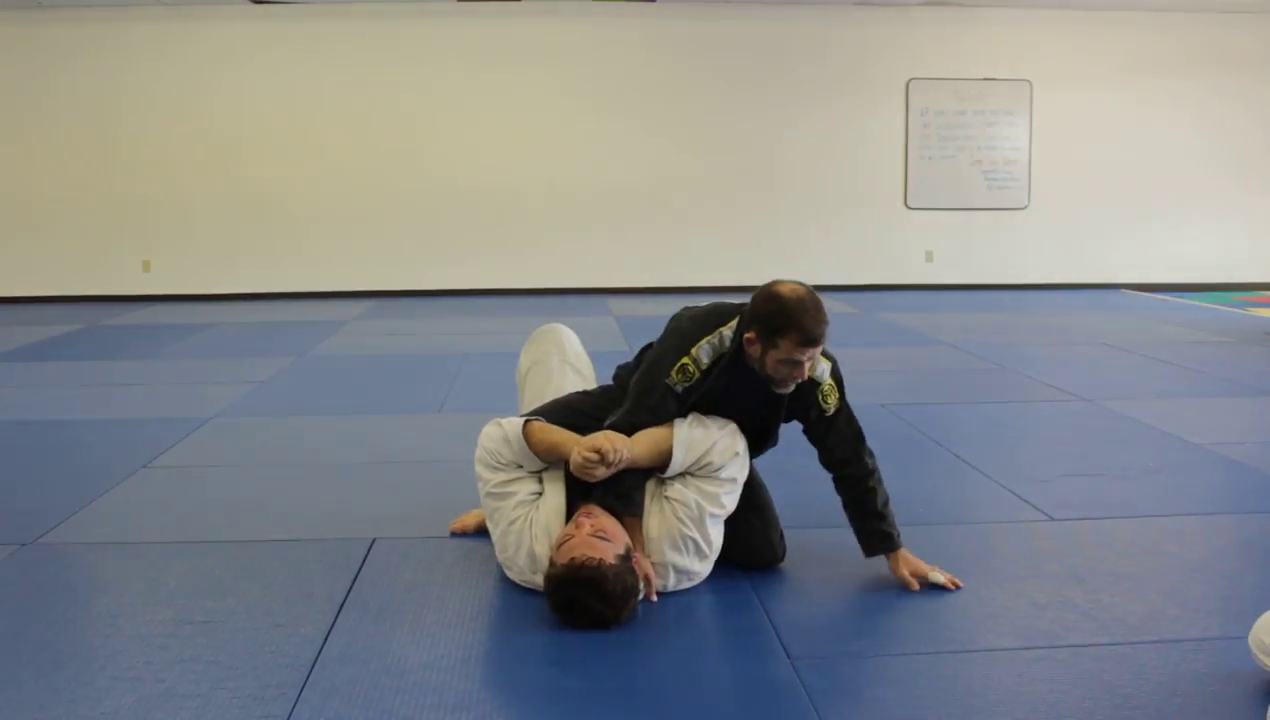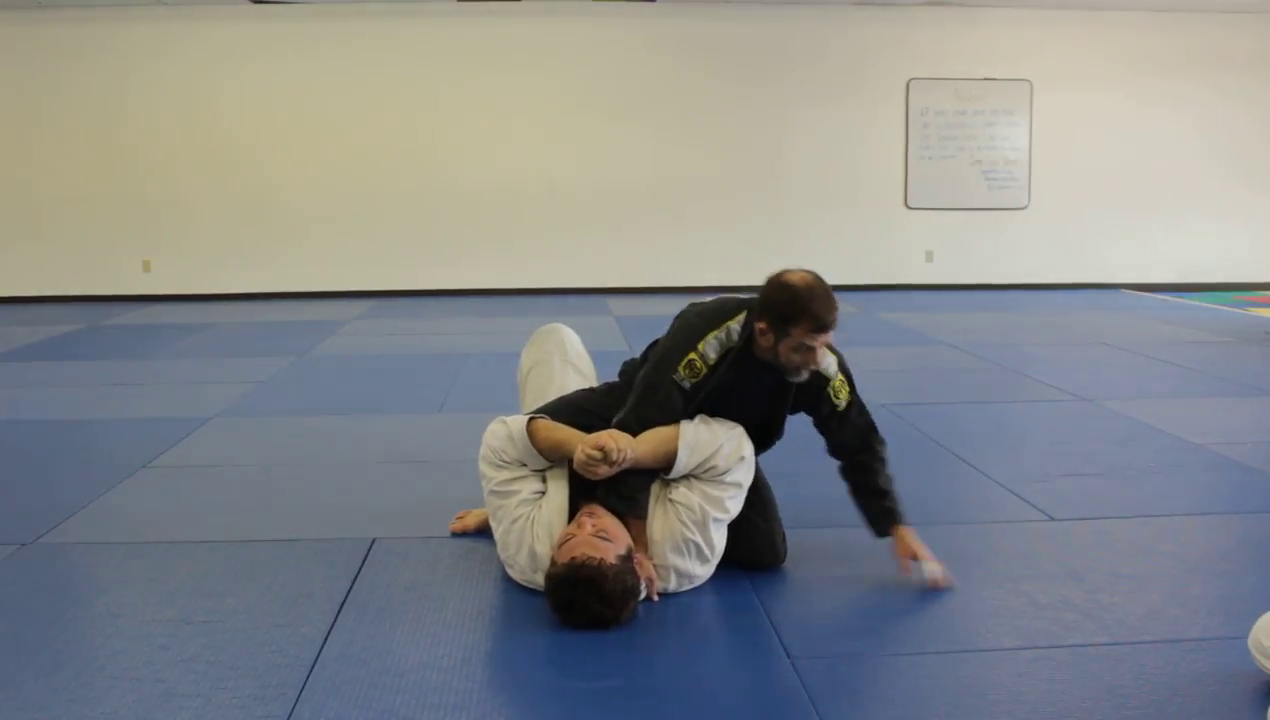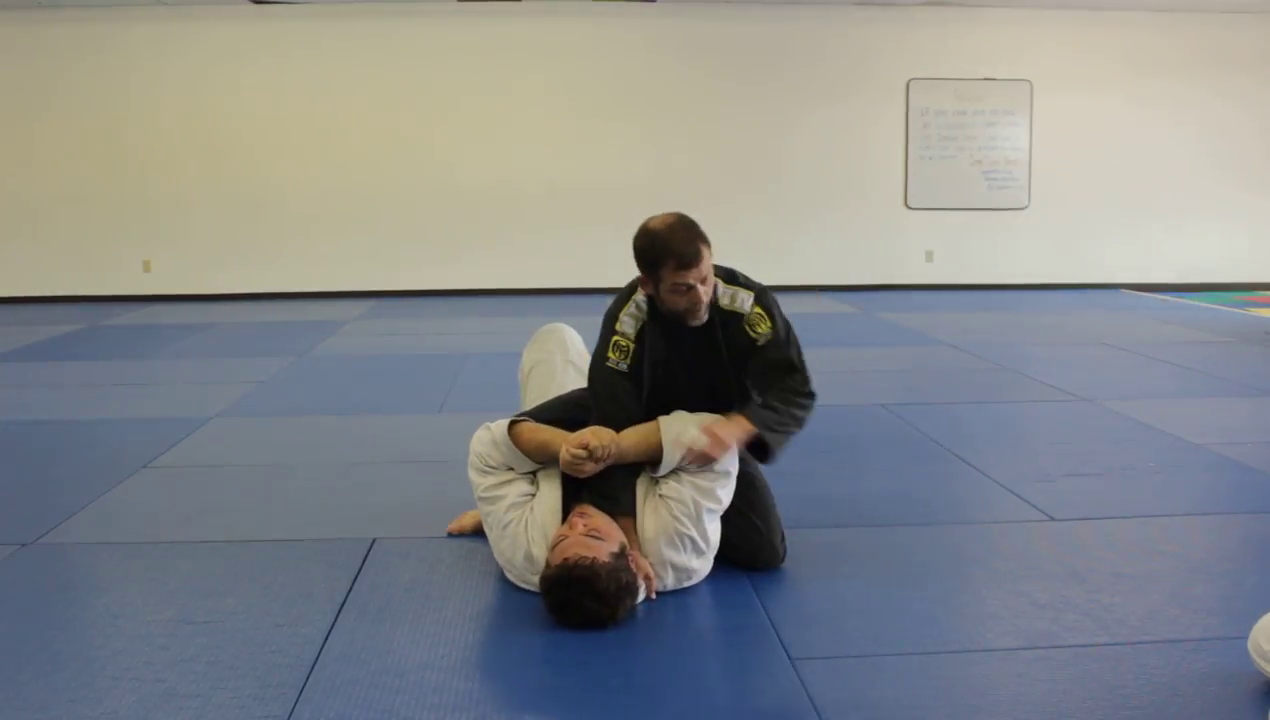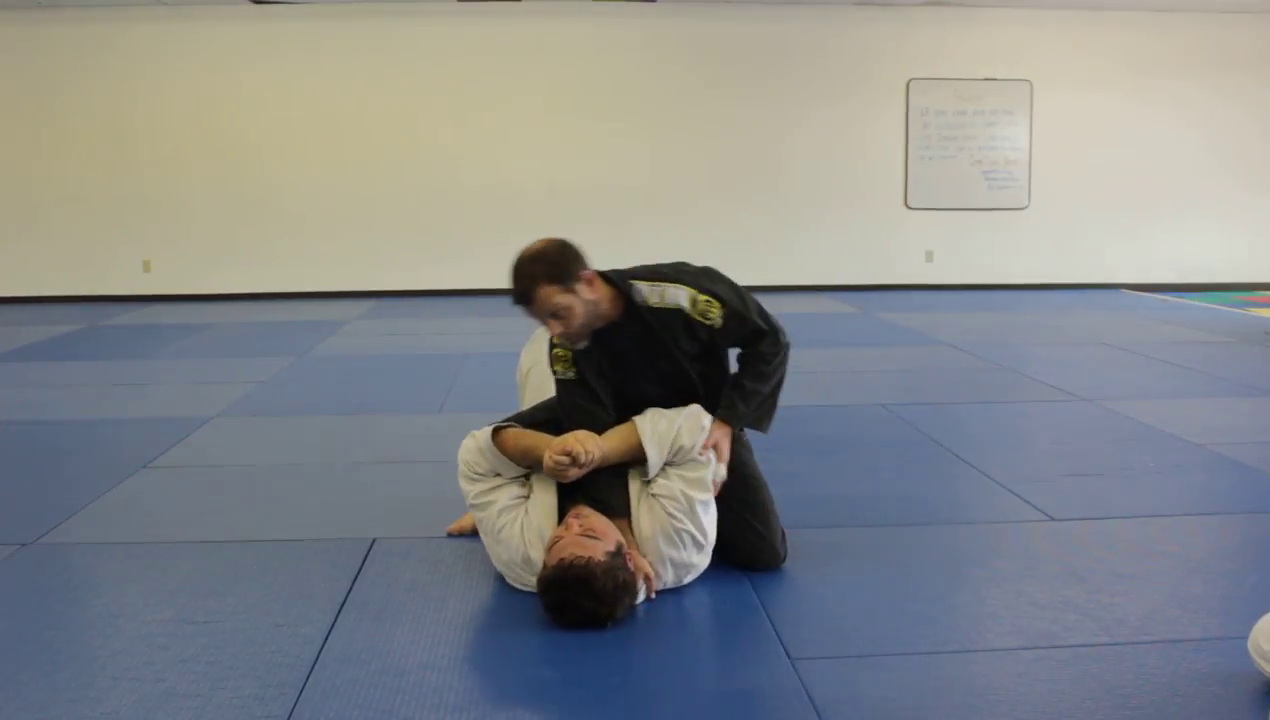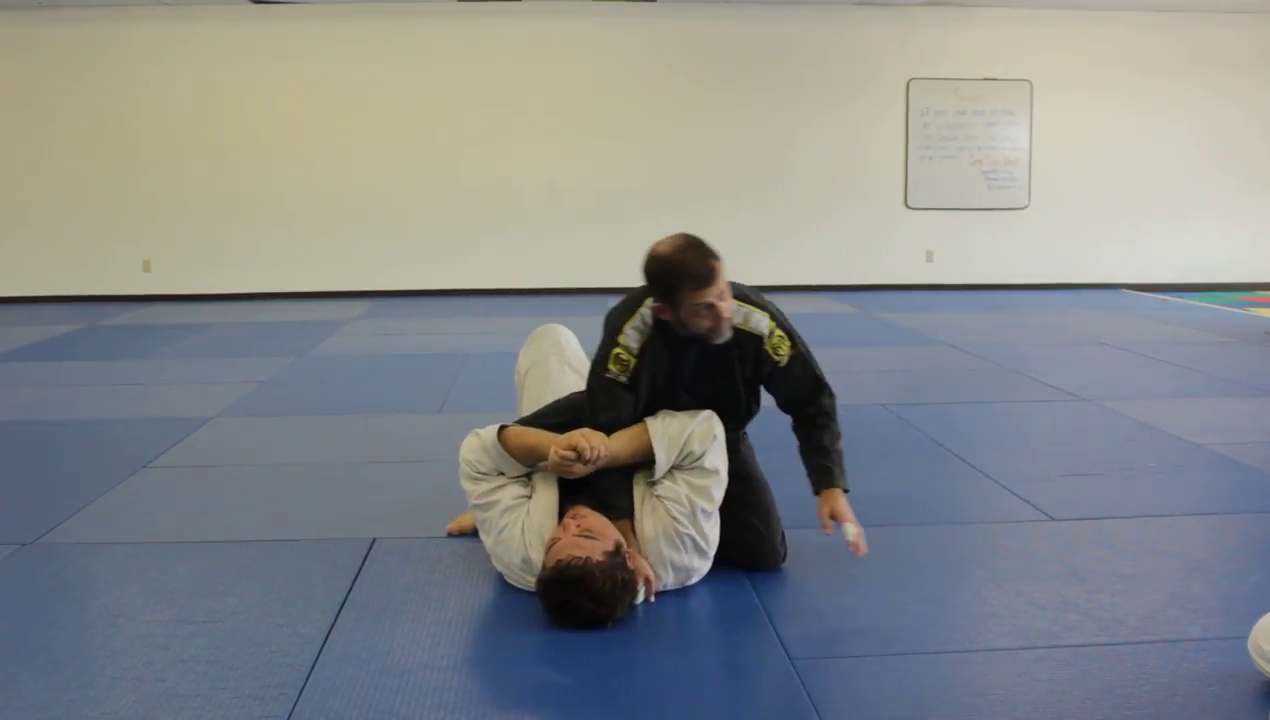
dt=0.7s
person 1, frame 1
left shoulder: (816, 373)
right shoulder: (691, 343)
left elbow: (850, 460)
right elbow: (630, 438)
left wrist: (893, 550)
right hip: (641, 414)
left knee: (763, 552)
person 1, frame 2
left shoulder: (822, 367)
right shoulder: (700, 336)
left elbow: (858, 448)
right elbow: (636, 434)
left wrist: (897, 528)
left knee: (764, 554)
person 1, frame 3
left shoulder: (750, 305)
right shoulder: (626, 321)
left elbow: (795, 396)
right elbow: (614, 429)
left wrist: (740, 426)
left hip: (722, 441)
left knee: (764, 552)
person 1, frame 4
left shoulder: (680, 291)
right shoulder: (565, 348)
left elbow: (771, 342)
left wrist: (728, 422)
left hip: (711, 432)
left knee: (764, 553)
person 1, frame 5
left shoulder: (757, 323)
right shoulder: (628, 332)
left elbow: (813, 402)
right elbow: (609, 433)
left wrist: (830, 486)
left hip: (719, 440)
left knee: (763, 553)
person 2, frame 1
left shoulder: (525, 553)
right shoulder: (682, 555)
left elbow: (497, 441)
right elbow: (723, 442)
left wrist: (574, 448)
right wrist: (626, 454)
left knee: (553, 337)
person 2, frame 2
left shoulder: (527, 552)
right shoulder: (683, 557)
left elbow: (502, 439)
right elbow: (730, 444)
left wrist: (579, 445)
right wrist: (632, 454)
left knee: (554, 337)
person 2, frame 3
left shoulder: (523, 552)
right shoulder: (680, 556)
left elbow: (488, 445)
left wrist: (564, 444)
right wrist: (615, 450)
left knee: (556, 338)
person 2, frame 4
left shoulder: (523, 556)
right shoulder: (679, 549)
left elbow: (475, 454)
right elbow: (694, 428)
left wrist: (548, 449)
right wrist: (598, 453)
left knee: (548, 341)
person 2, frame 5
left shoulder: (522, 553)
right shoulder: (680, 551)
left elbow: (478, 453)
right elbow: (702, 430)
left wrist: (553, 446)
right wrist: (606, 453)
right hip: (639, 465)
left knee: (551, 339)
